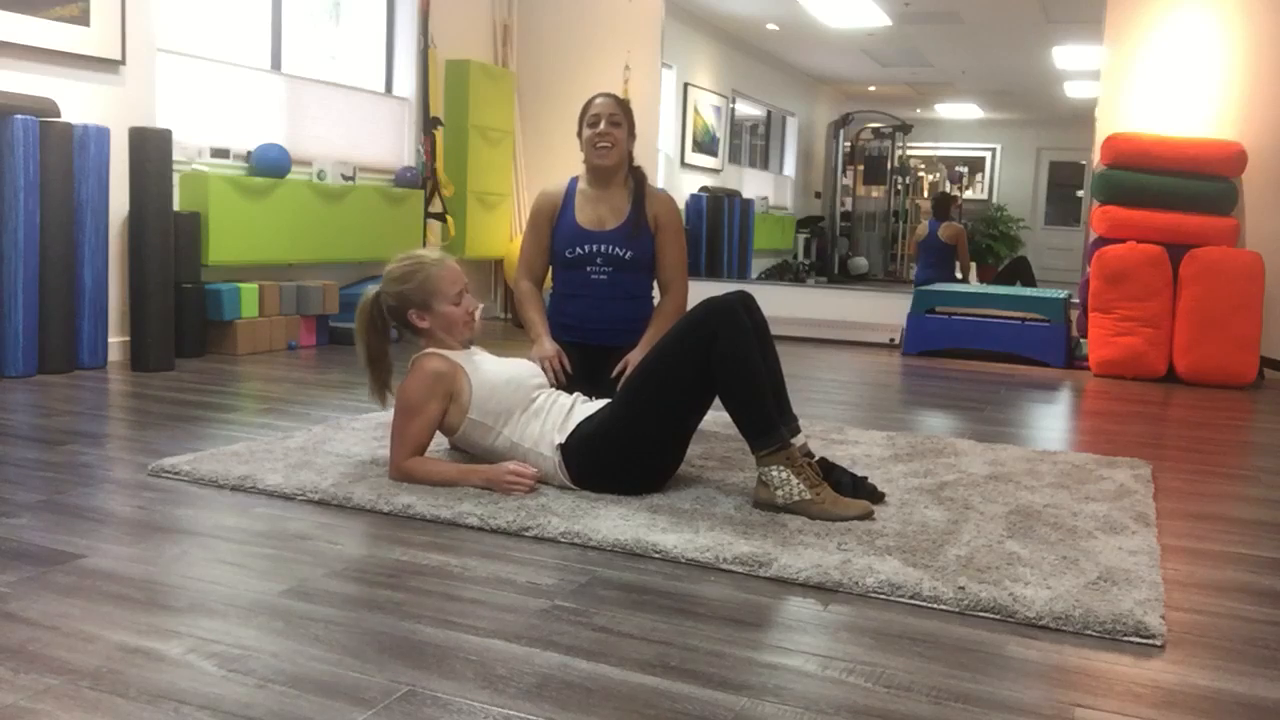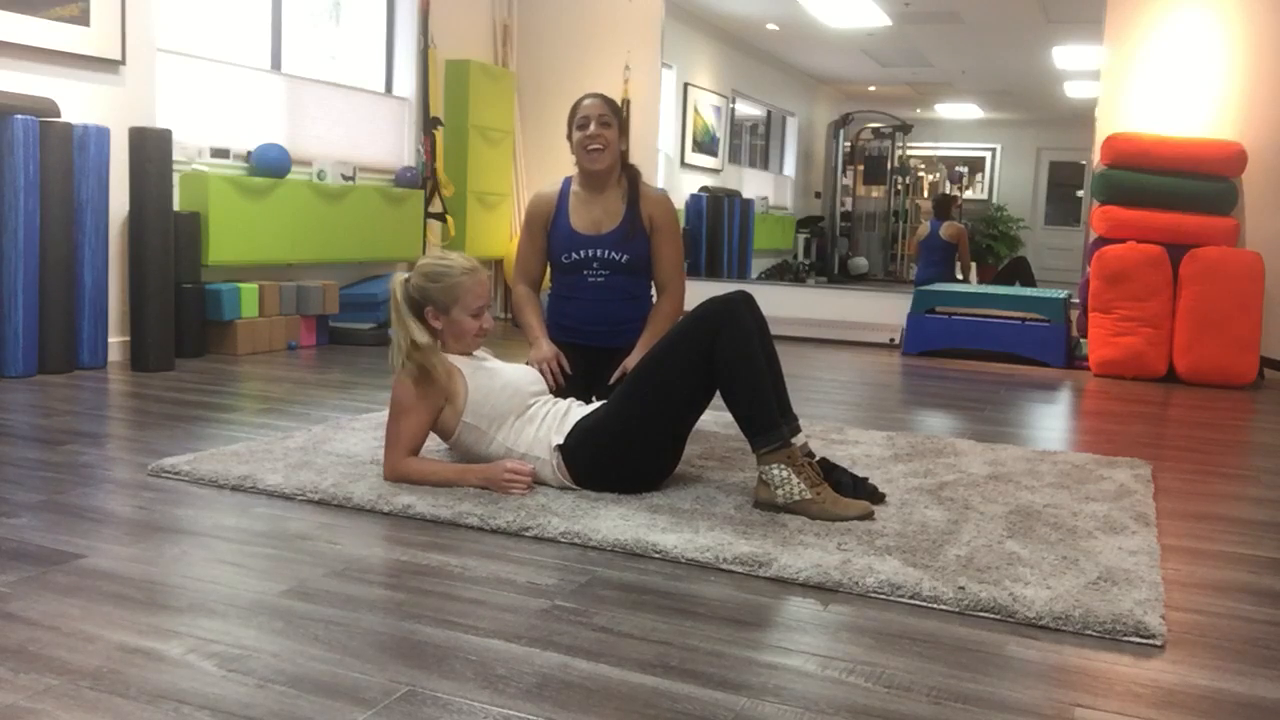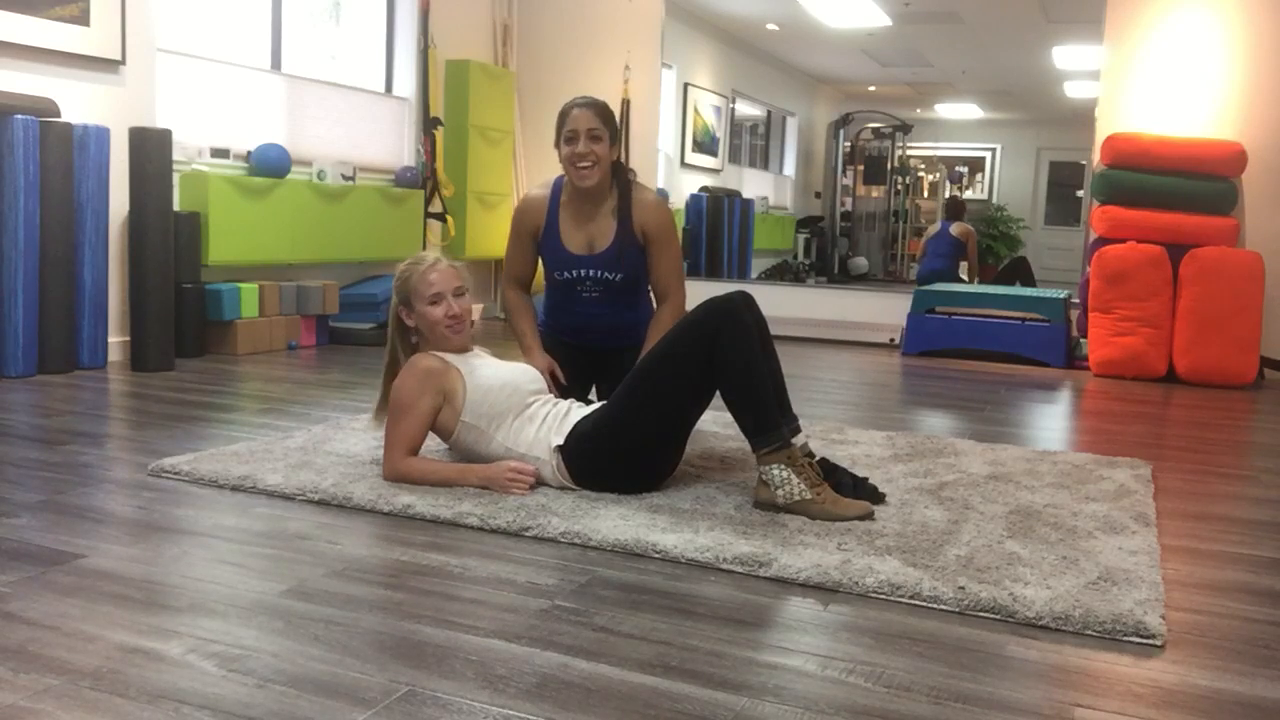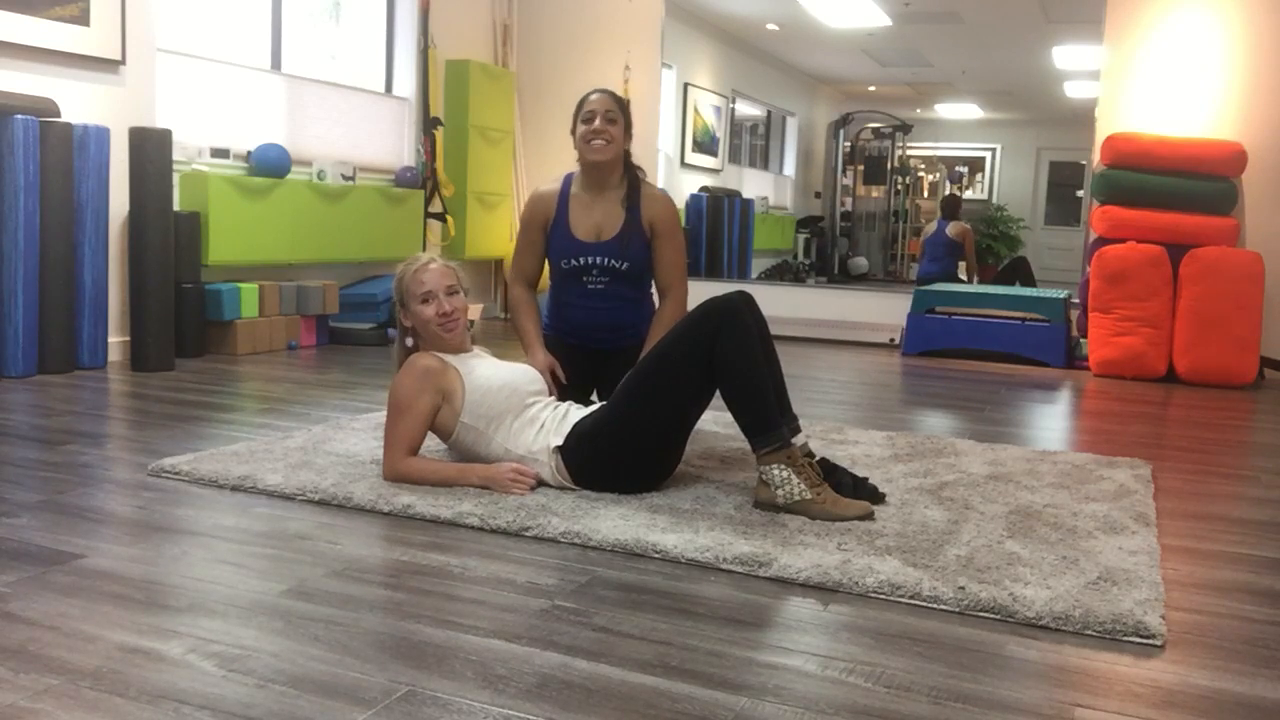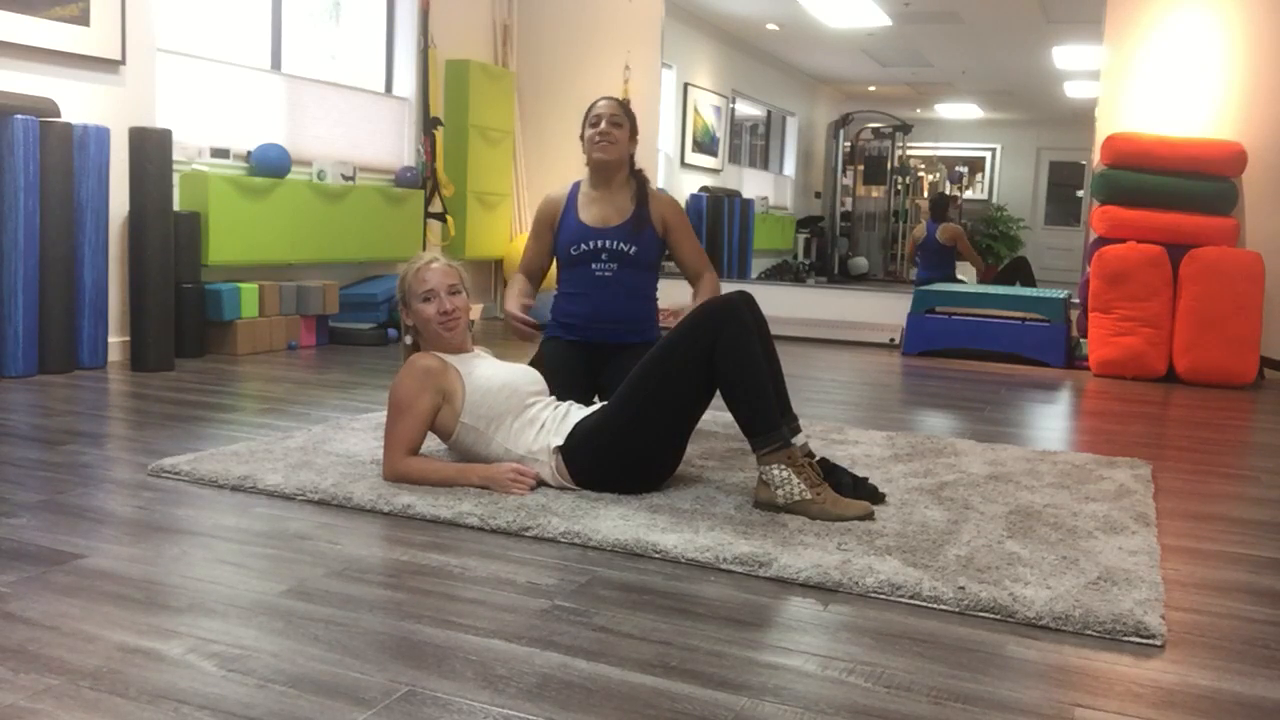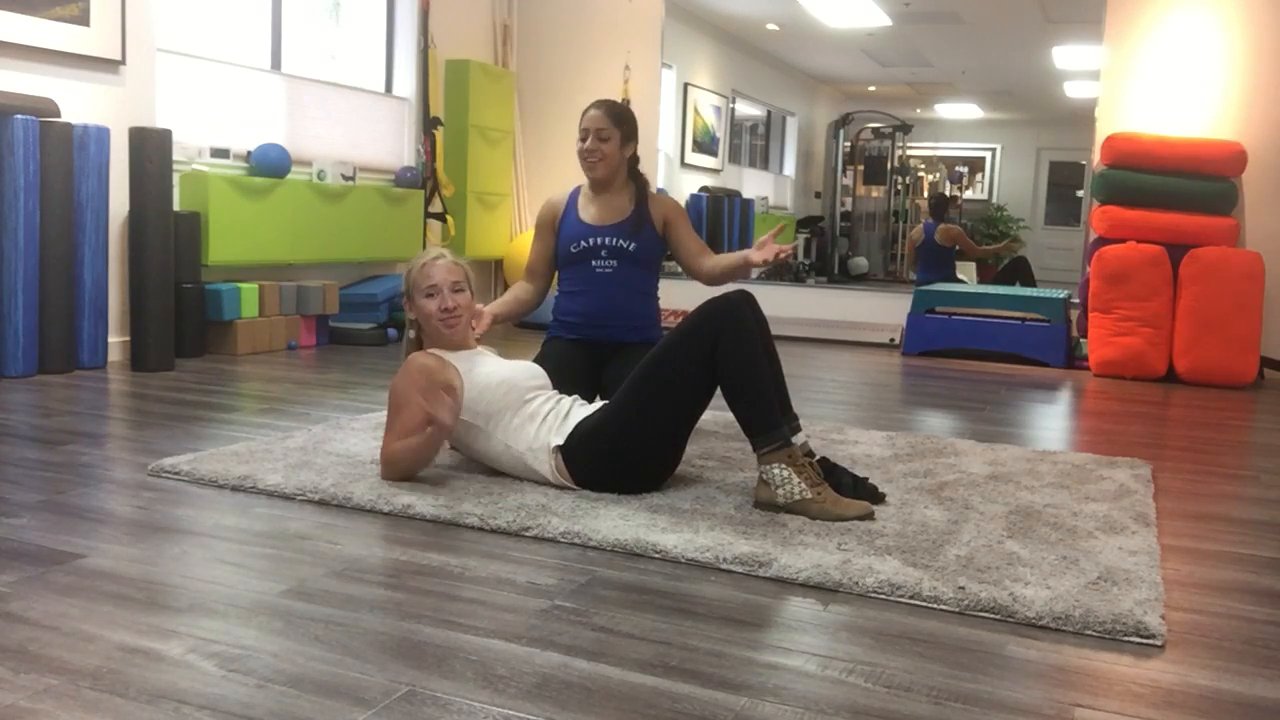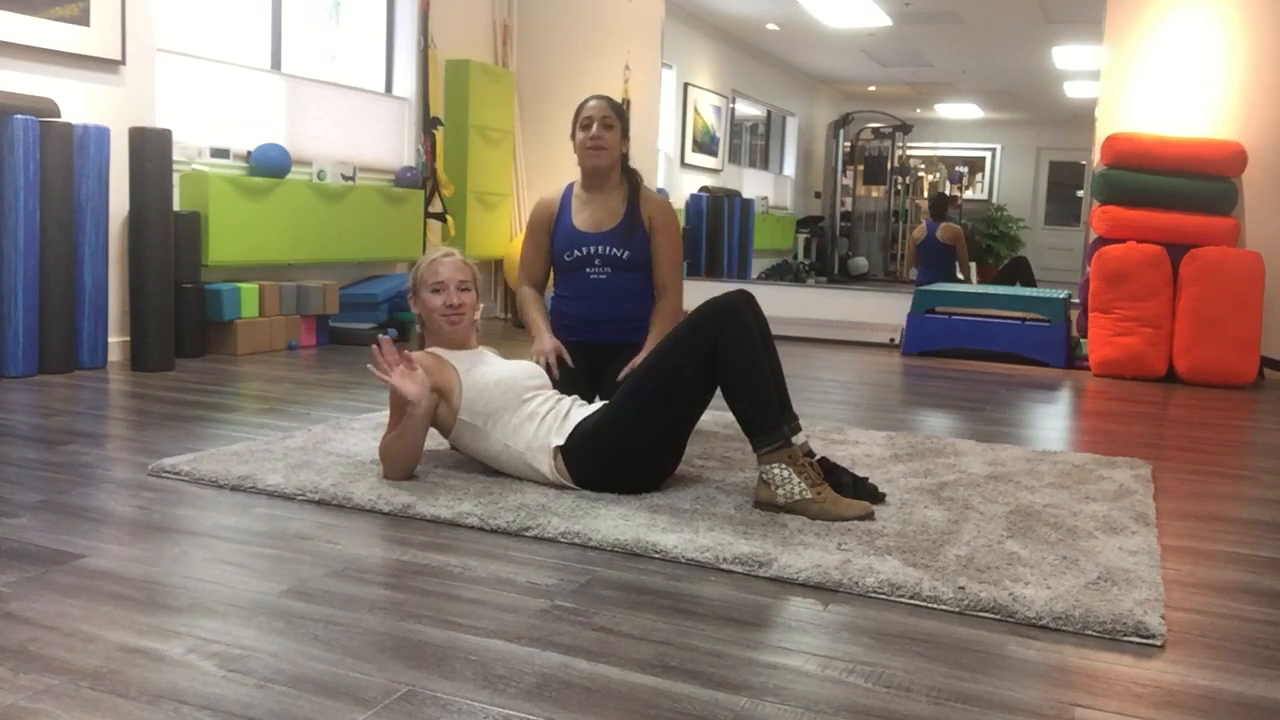
dt=0.5s
person 1, frame 1
left shoulder: (467, 354)
right shoulder: (432, 373)
right elbow: (403, 465)
right wrist: (485, 474)
left hip: (604, 434)
right hip: (596, 458)
left knee: (734, 308)
right knee: (719, 318)
left ankle: (793, 458)
right ankle: (782, 476)
person 1, frame 2
left shoulder: (475, 357)
right shoulder: (430, 374)
right elbow: (397, 466)
right wrist: (483, 474)
left hip: (600, 437)
right hip: (593, 457)
left knee: (735, 308)
right knee: (721, 320)
left ankle: (792, 458)
right ankle: (782, 478)
person 1, frame 3
left shoulder: (475, 357)
right shoulder: (425, 372)
right elbow: (396, 465)
right wrist: (484, 473)
left hip: (602, 440)
right hip: (591, 457)
left knee: (735, 309)
right knee: (721, 320)
left ankle: (793, 458)
right ankle: (783, 478)
person 1, frame 4
left shoulder: (476, 357)
right shoulder: (424, 371)
right elbow: (396, 465)
right wrist: (483, 474)
left hip: (599, 440)
right hip: (590, 457)
left knee: (736, 308)
right knee: (723, 317)
left ankle: (792, 457)
right ankle: (783, 476)
person 1, frame 5
left shoulder: (480, 357)
right shoulder: (424, 372)
right elbow: (396, 465)
right wrist: (484, 473)
left hip: (600, 440)
right hip: (590, 458)
left knee: (736, 308)
right knee: (721, 318)
left ankle: (793, 460)
right ankle: (784, 478)
person 1, frame 6
left shoulder: (480, 355)
right shoulder: (425, 370)
right elbow: (392, 464)
right wrist: (439, 431)
left hip: (601, 439)
right hip: (591, 457)
left knee: (737, 306)
right knee: (724, 318)
left ankle: (792, 459)
right ankle: (783, 477)
person 1, frame 7
left shoulder: (484, 357)
right shoulder: (426, 368)
right elbow: (394, 466)
right wrist: (412, 404)
left hip: (603, 440)
right hip: (592, 457)
left knee: (737, 308)
right knee: (724, 319)
left ankle: (794, 460)
right ankle: (784, 476)
person 2, frame 1
left shoulder: (658, 206)
right shoulder: (552, 201)
left elbow: (674, 292)
right elbow: (527, 281)
left wrist: (645, 349)
right wrist: (542, 339)
left hip: (628, 353)
right hip: (564, 349)
person 2, frame 2
left shoulder: (653, 205)
right shoulder: (546, 203)
left elbow: (671, 292)
right elbow: (524, 285)
left wrist: (642, 353)
right wrist: (540, 341)
left hip: (627, 351)
right hip: (563, 348)
person 2, frame 3
left shoulder: (648, 209)
right shoulder: (535, 207)
left elbow: (671, 300)
right elbow: (514, 287)
right wrist: (534, 352)
left hip: (630, 346)
right hip: (560, 343)
person 2, frame 4
left shoulder: (656, 205)
right shoulder: (545, 202)
left elbow: (673, 295)
right elbow: (521, 285)
right wrist: (536, 351)
left hip: (631, 348)
right hip: (563, 344)
person 2, frame 5
left shoulder: (660, 207)
right shoulder: (556, 205)
left elbow: (703, 273)
right elbow: (527, 274)
right wrist: (512, 304)
left hip: (634, 347)
right hip: (567, 343)
person 2, frame 6
left shoulder: (660, 209)
right shoulder: (557, 209)
left elbow: (704, 266)
right elbow: (532, 283)
left wrist: (747, 258)
right wrist: (492, 311)
left hip: (636, 346)
right hip: (569, 343)
person 2, frame 7
left shoulder: (654, 209)
right shoulder: (549, 209)
left elbow: (669, 293)
right elbow: (529, 286)
left wrist: (650, 351)
right wrist: (542, 335)
left hip: (630, 348)
right hip: (568, 346)
